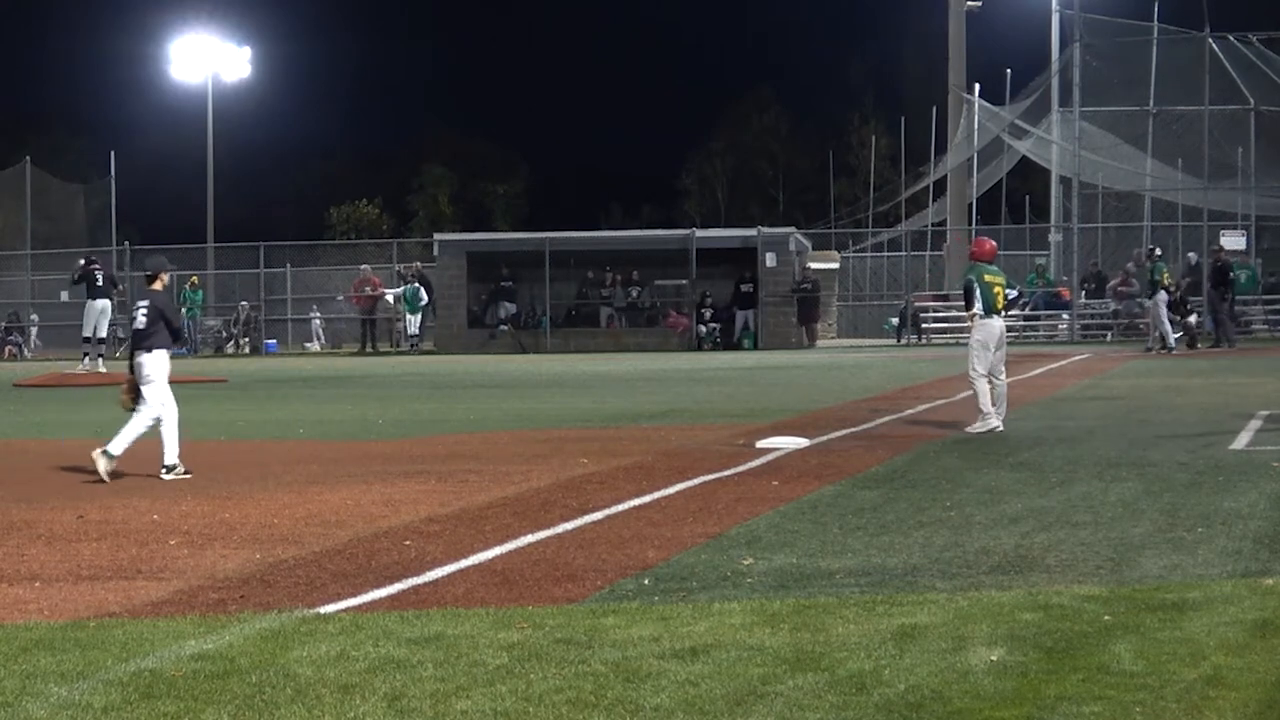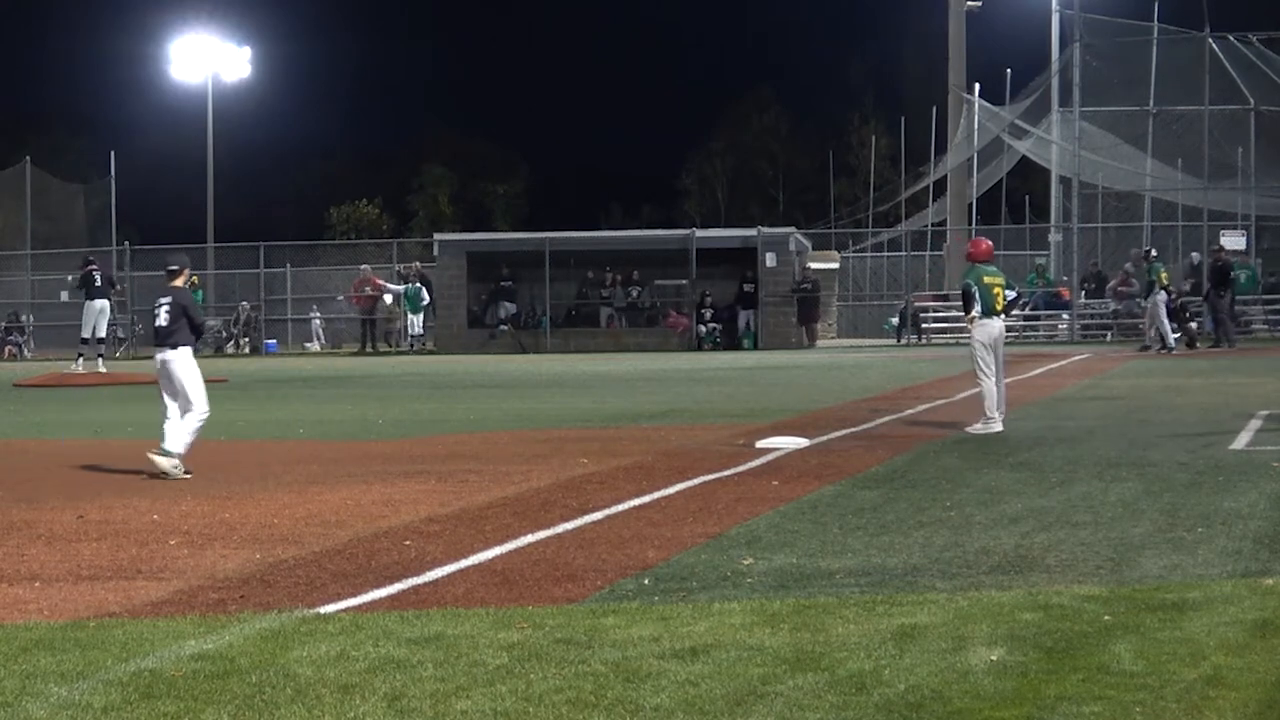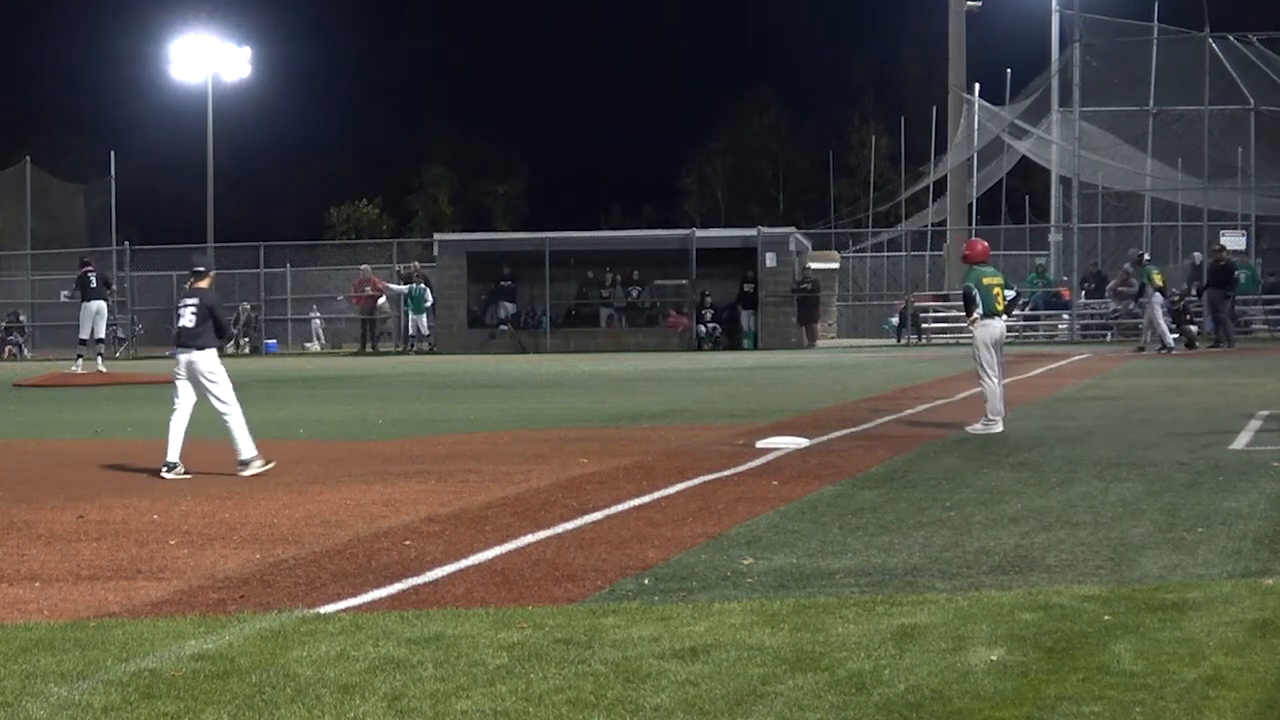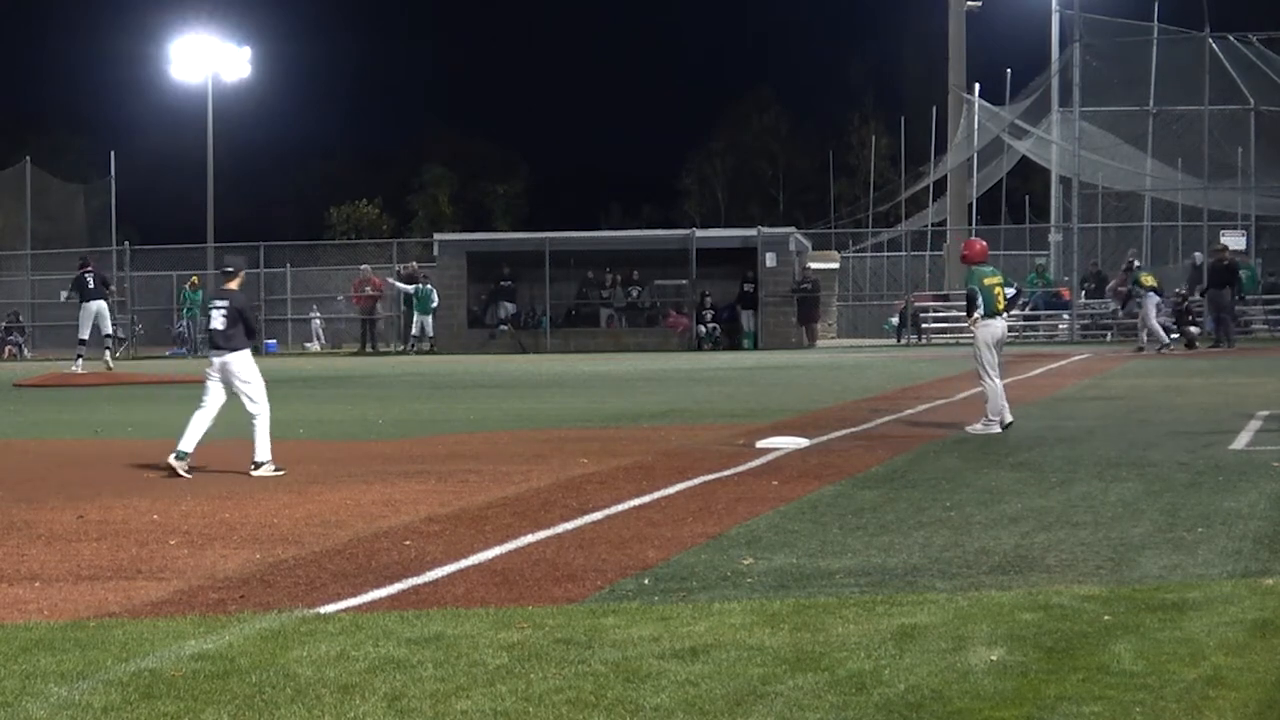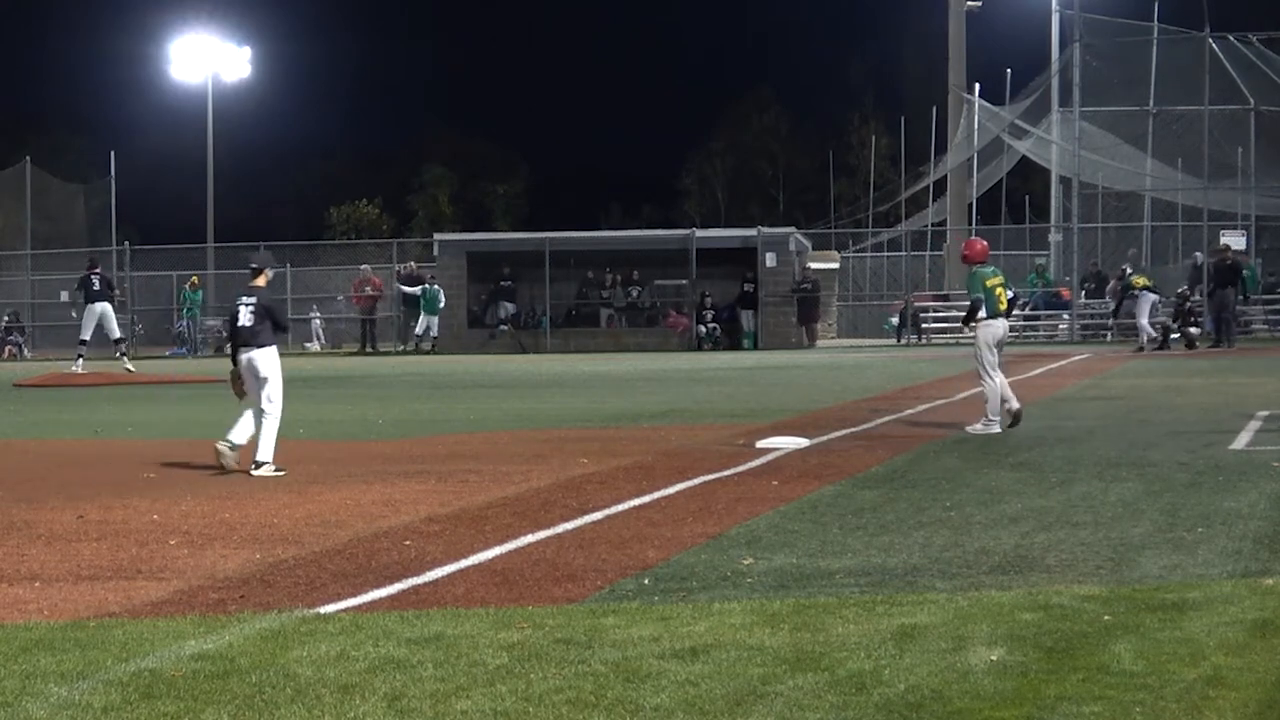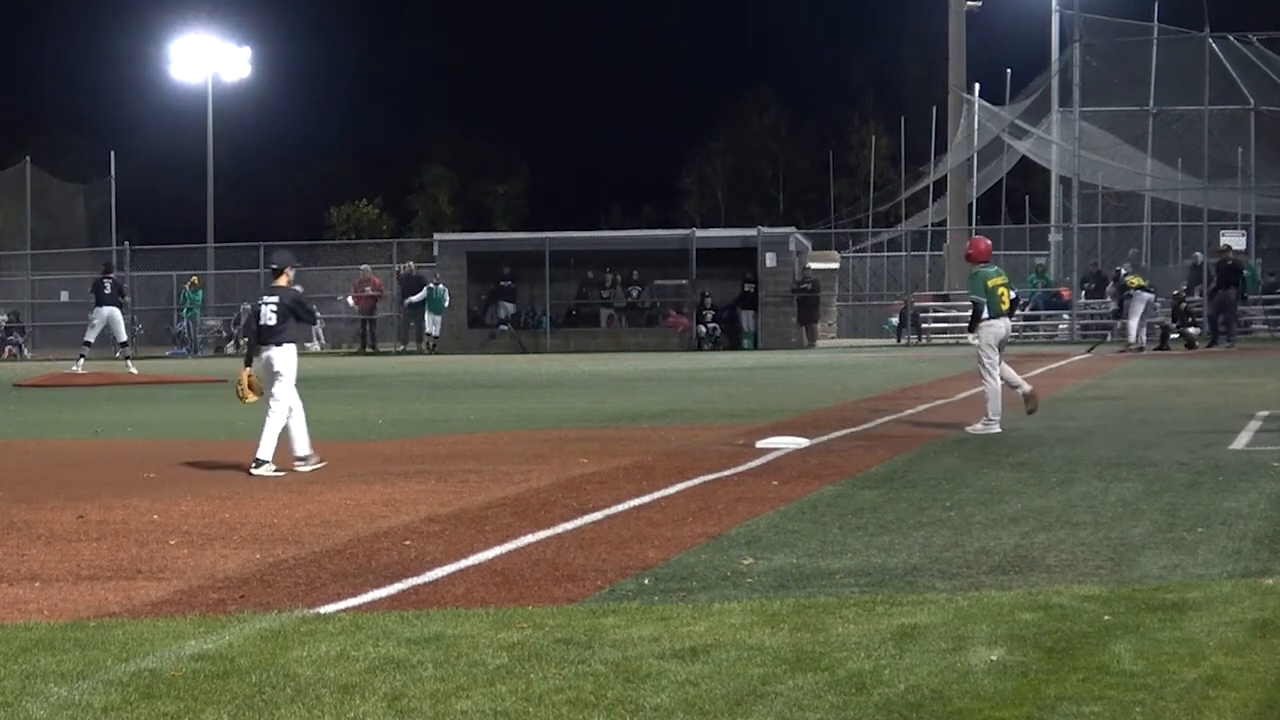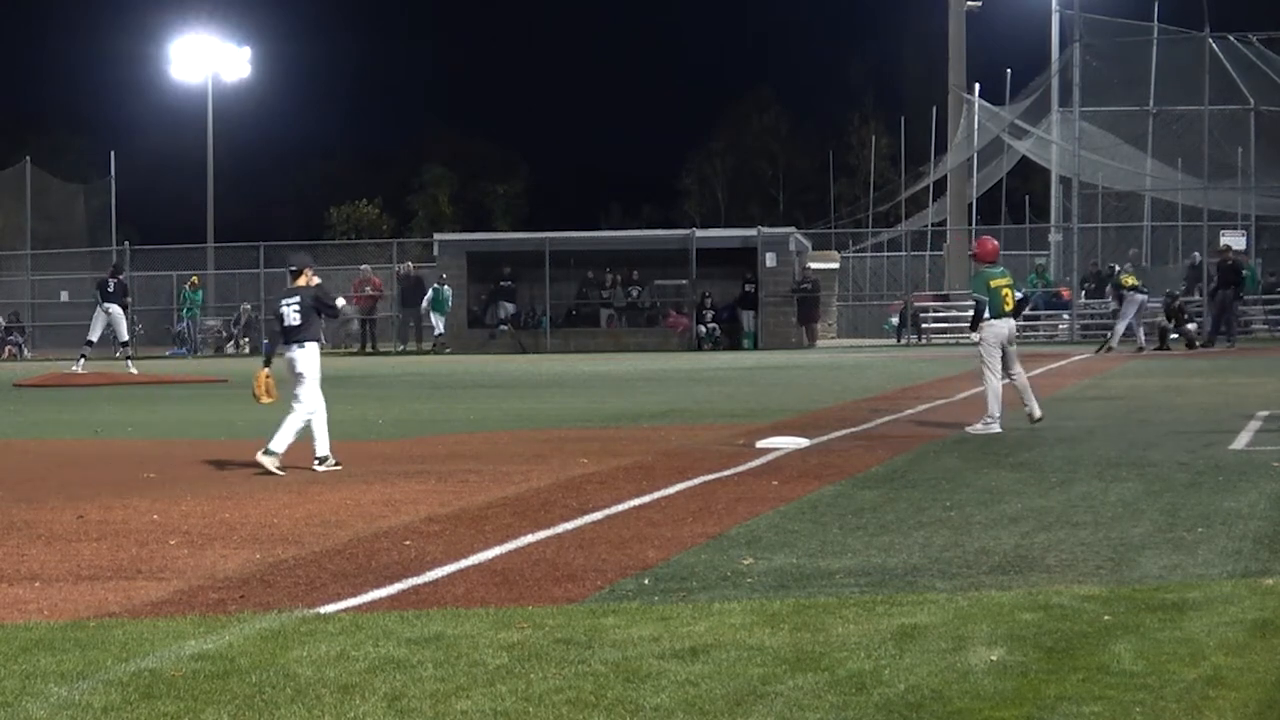
dt=0.2s
person 1, frame 1
left shoulder: (139, 301)
right shoulder: (162, 299)
left elbow: (136, 337)
right elbow: (178, 332)
left wrist: (133, 371)
right wrist: (168, 339)
left hip: (141, 358)
right hip: (156, 358)
left knee: (169, 412)
right knee: (147, 415)
left ankle: (171, 465)
right ankle: (108, 453)
person 1, frame 2
left shoulder: (159, 299)
right shoulder: (184, 295)
left elbow: (160, 332)
right elbow: (199, 327)
right wrist: (191, 339)
left hip: (160, 355)
right hip: (181, 355)
left knee: (173, 412)
right knee: (200, 409)
left ankle: (171, 464)
right ankle: (168, 453)
person 1, frame 3
left shoulder: (183, 299)
right shoulder: (209, 297)
left elbow: (185, 330)
right elbow: (225, 332)
right wrist: (217, 340)
left hip: (182, 357)
right hip: (205, 357)
left knee: (181, 411)
right knee: (230, 409)
left ankle: (171, 464)
right ankle: (248, 460)
person 1, frame 4
left shoulder: (213, 300)
right shoulder: (240, 300)
left elbow: (212, 331)
right elbow: (253, 333)
left hip: (216, 358)
right hip: (238, 358)
left knee: (207, 409)
right knee: (260, 410)
left ankle: (181, 454)
right ankle: (262, 462)
person 1, frame 5
left shoulder: (240, 298)
right shoulder: (267, 297)
left elbow: (232, 333)
right elbow: (284, 327)
left wrist: (235, 363)
left hip: (243, 355)
right hip: (265, 354)
left knee: (256, 407)
right knee: (271, 409)
left ankle: (230, 444)
right ankle: (263, 462)
person 1, frame 6
left shoulder: (262, 297)
right shoulder: (291, 295)
left elbow: (252, 332)
right elbow: (312, 318)
left wrist: (248, 364)
left hip: (265, 354)
right hip: (284, 353)
left knee: (293, 405)
right knee: (278, 407)
left ankle: (304, 456)
right ankle: (261, 461)
person 1, frame 7
left shoulder: (283, 300)
right shoulder: (311, 293)
left elbow: (275, 334)
right elbow: (334, 312)
left wrist: (267, 364)
right wrist: (320, 286)
left hip: (291, 352)
right hip: (307, 351)
left knee: (316, 406)
right knee: (303, 408)
left ankle: (323, 457)
right ankle: (271, 452)
person 2, frame 1
left shoulder: (976, 269)
right shoulder: (1000, 274)
left elbow: (969, 284)
left wrist: (969, 309)
right wrist: (1004, 309)
left hip: (984, 324)
right hip: (999, 324)
left knee: (977, 373)
right knee: (998, 374)
left ankle: (988, 417)
right ankle: (997, 419)
person 2, frame 2
left shoulder: (974, 271)
right shoulder: (999, 274)
left elbow: (967, 289)
right elbow: (1015, 294)
left wrist: (968, 312)
right wrist: (1004, 312)
left hip: (982, 326)
right hip: (998, 325)
left knee: (985, 375)
right knee: (998, 375)
left ankle: (991, 421)
right ankle: (997, 419)
person 2, frame 3
left shoulder: (973, 273)
right shoulder: (997, 274)
left elbow: (968, 292)
right elbow: (1014, 294)
left wrist: (970, 315)
right wrist: (1005, 313)
left hip: (984, 327)
right hip: (1000, 325)
left knee: (988, 376)
right knee: (997, 375)
left ankle: (991, 422)
right ankle: (997, 418)
person 2, frame 4
left shoulder: (974, 274)
right shoulder: (996, 272)
left elbow: (972, 294)
right elbow: (1015, 291)
left wrist: (970, 315)
right wrist: (1005, 311)
left hip: (985, 327)
right hip: (1000, 324)
left knee: (989, 376)
right knee: (995, 374)
left ankle: (992, 422)
right ankle: (1004, 415)
person 2, frame 5
left shoulder: (976, 275)
right shoulder: (996, 272)
left elbow: (976, 304)
right elbow: (1012, 297)
left wrist: (965, 322)
left hip: (987, 327)
right hip: (1002, 324)
left knee: (988, 375)
right knee: (994, 371)
left ankle: (992, 422)
right ankle: (1011, 404)
person 2, frame 6
left shoulder: (977, 276)
right shoulder: (1000, 272)
left elbow: (978, 307)
right elbow: (1014, 298)
left wrist: (971, 329)
left hip: (988, 327)
right hip: (1005, 324)
left knee: (990, 374)
right knee: (996, 365)
left ankle: (991, 422)
right ankle: (1025, 389)
person 2, frame 7
left shoulder: (981, 276)
right shoulder: (1006, 273)
left elbow: (980, 306)
right elbow: (1022, 299)
left wrist: (973, 328)
right wrist: (1012, 318)
left hip: (991, 327)
right hip: (1009, 325)
left knee: (992, 375)
right knee: (1014, 369)
left ankle: (991, 422)
right ankle: (1033, 409)
